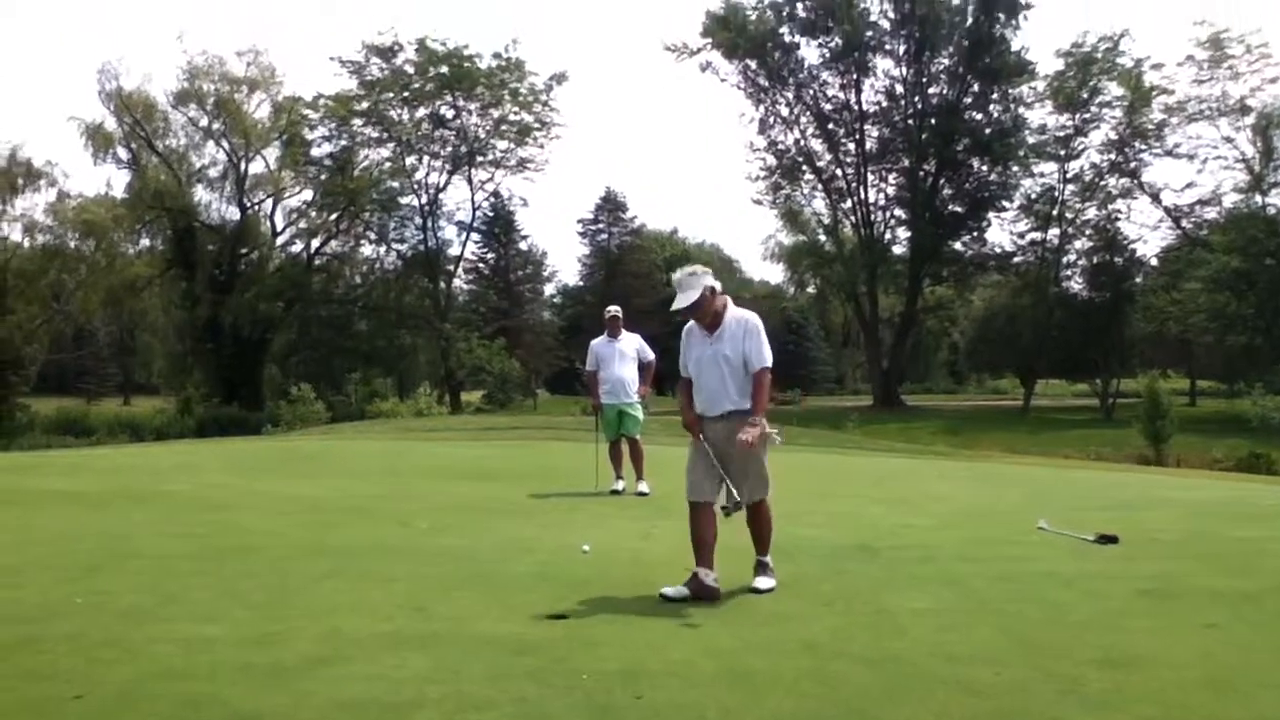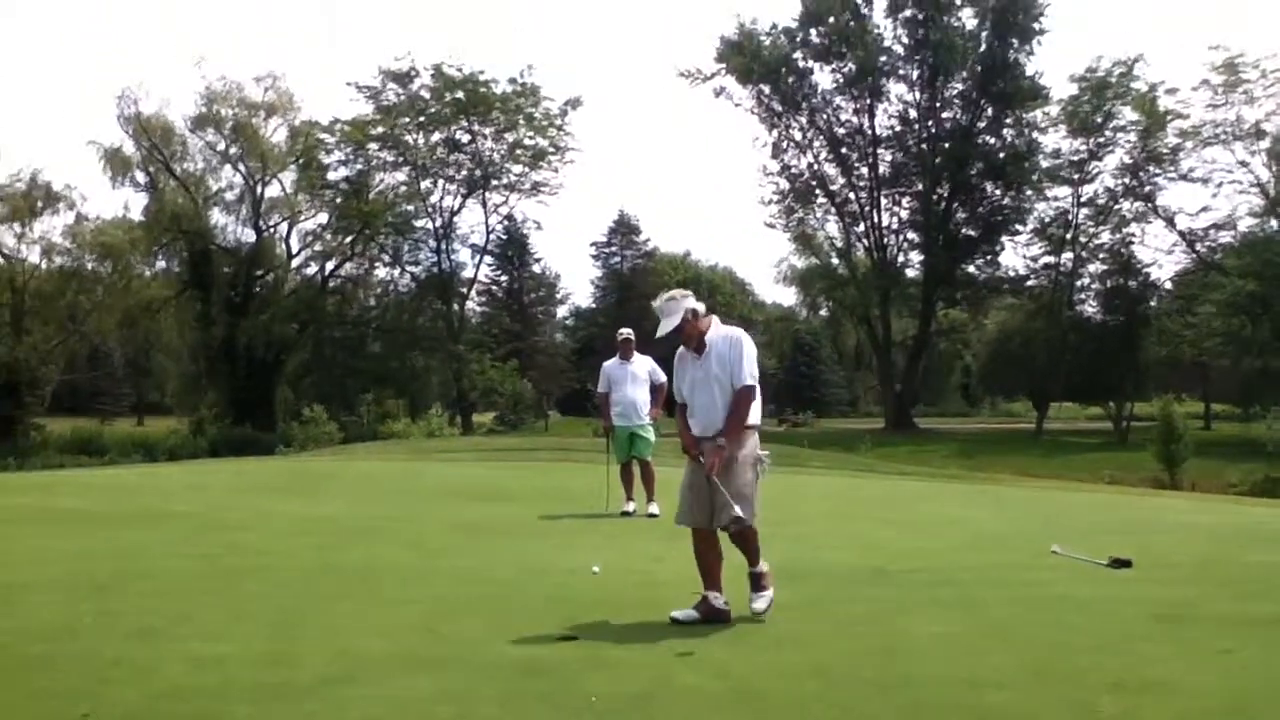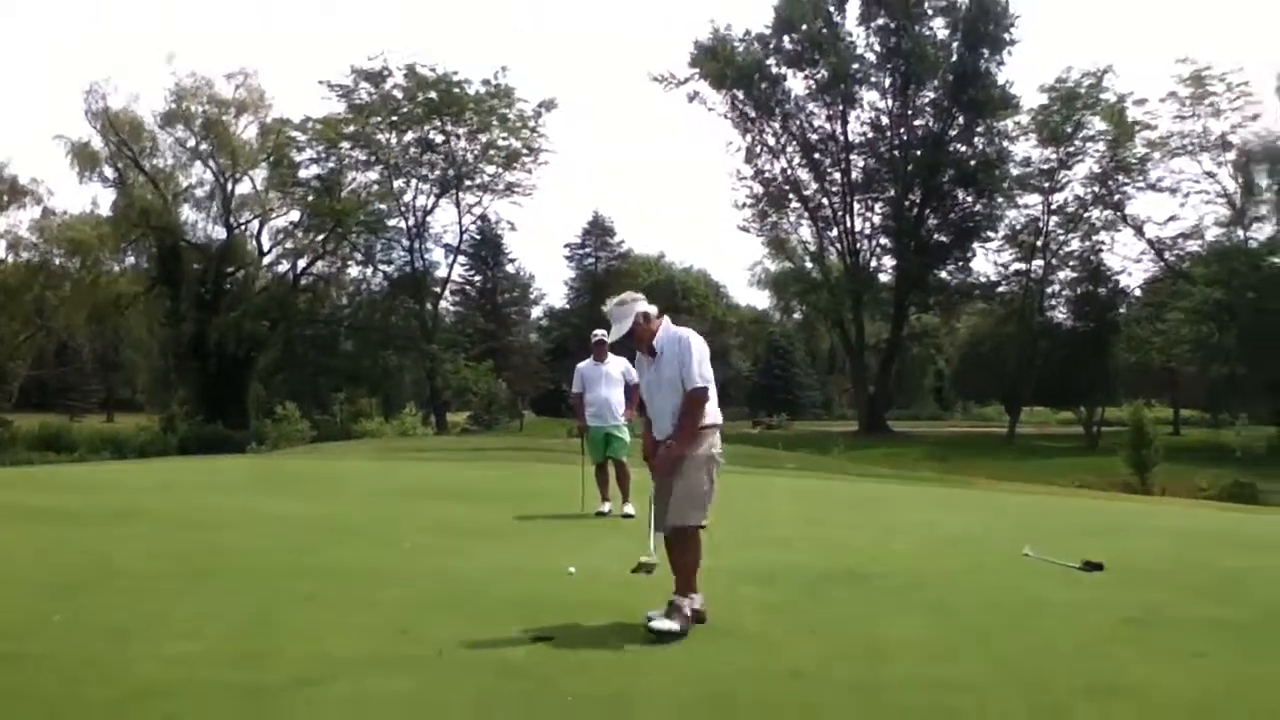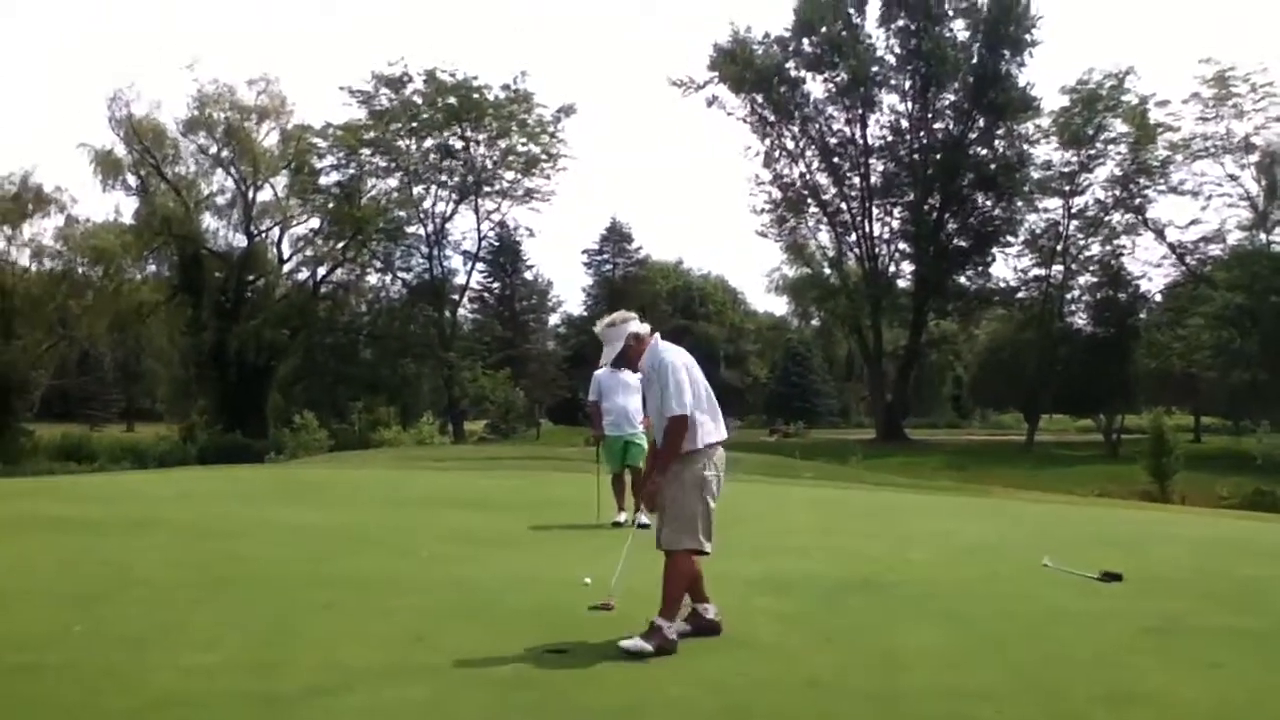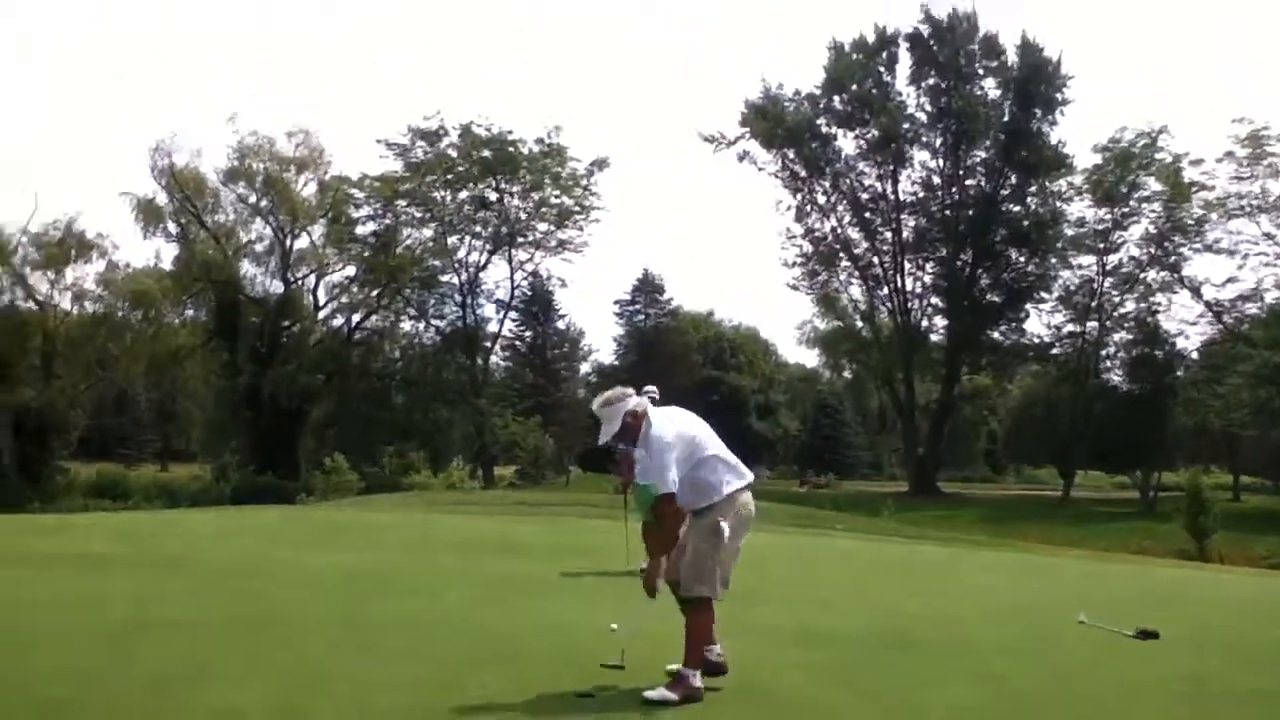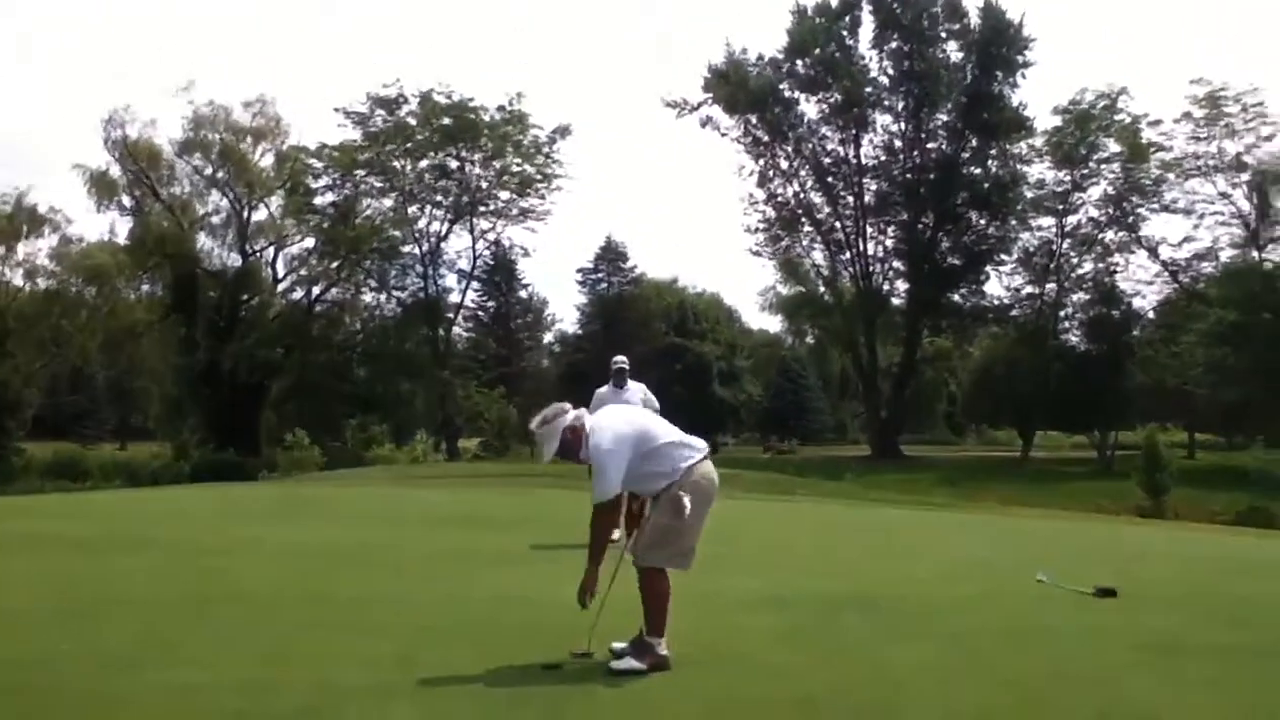
dt=0.2s
person 1, frame 1
left shoulder: (747, 322)
right shoulder: (689, 332)
left elbow: (761, 375)
left wrist: (755, 422)
right wrist: (687, 412)
left hip: (740, 423)
right hip: (704, 426)
left knee: (754, 499)
right knee: (699, 500)
left ankle: (764, 563)
right ankle: (704, 578)
person 1, frame 2
left shoulder: (734, 340)
right shoulder: (682, 356)
left elbow: (746, 394)
left wrist: (724, 444)
right wrist: (685, 435)
left hip: (735, 443)
right hip: (701, 447)
left knee: (736, 520)
right knee: (699, 524)
left ankle: (758, 571)
right ankle: (714, 600)
person 1, frame 3
left shoulder: (685, 341)
right shoulder: (643, 356)
left elbow: (698, 397)
left wrist: (674, 446)
right wrist: (649, 441)
left hip: (695, 442)
right hip: (665, 448)
left knee: (684, 523)
right knee: (670, 527)
left ankle: (683, 604)
right ankle: (687, 603)
person 1, frame 4
left shoulder: (668, 361)
right shoulder: (650, 367)
left elbow: (680, 423)
left wrist: (658, 476)
right wrist: (651, 469)
left hip: (698, 458)
right hip: (675, 461)
left knee: (679, 544)
right knee: (674, 543)
left ankle: (664, 629)
right ankle: (704, 612)
person 1, frame 5
left shoulder: (660, 435)
right shoulder: (663, 419)
left elbow: (666, 502)
left wrist: (655, 559)
left hip: (725, 504)
right hip: (708, 504)
left knee: (698, 590)
right knee: (679, 579)
left ankle: (690, 678)
right ankle: (710, 653)
person 1, frame 6
left shoulder: (602, 443)
right shoulder: (604, 420)
left elbow: (605, 511)
left wrist: (592, 569)
left hip: (690, 479)
right hip: (679, 478)
left knee: (652, 559)
right knee: (644, 555)
left ankle: (655, 648)
right ankle: (650, 636)
